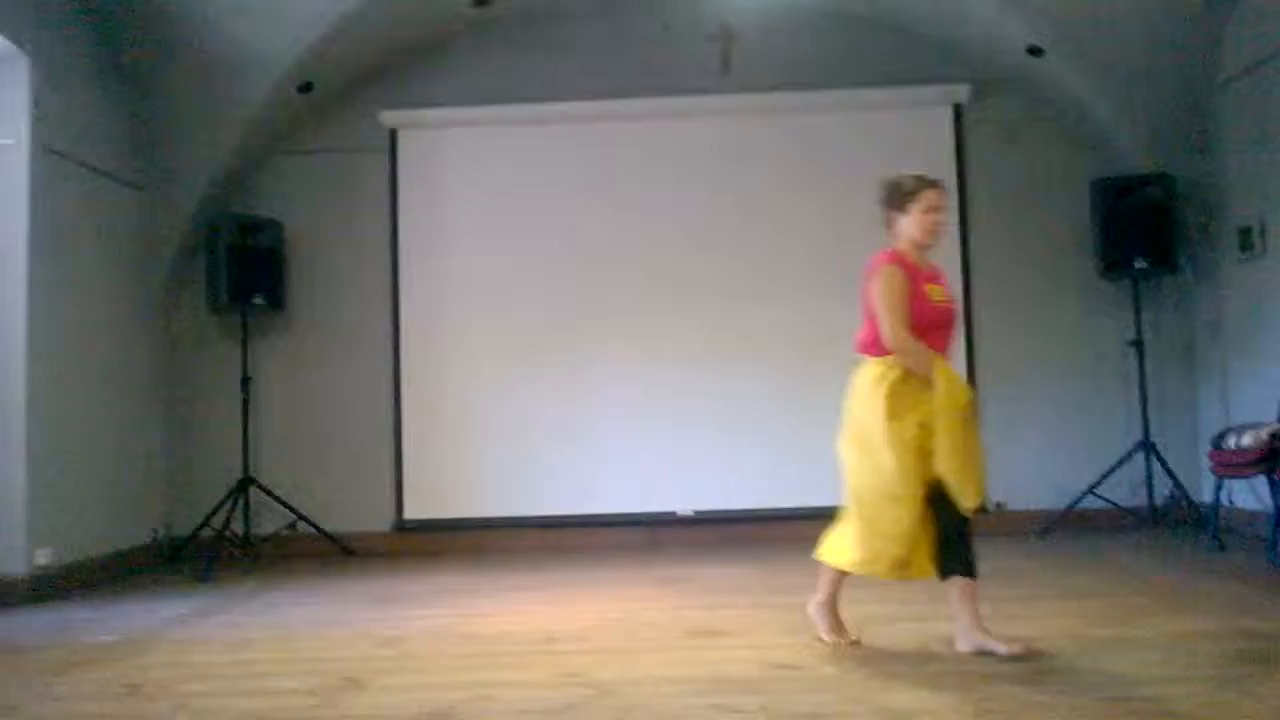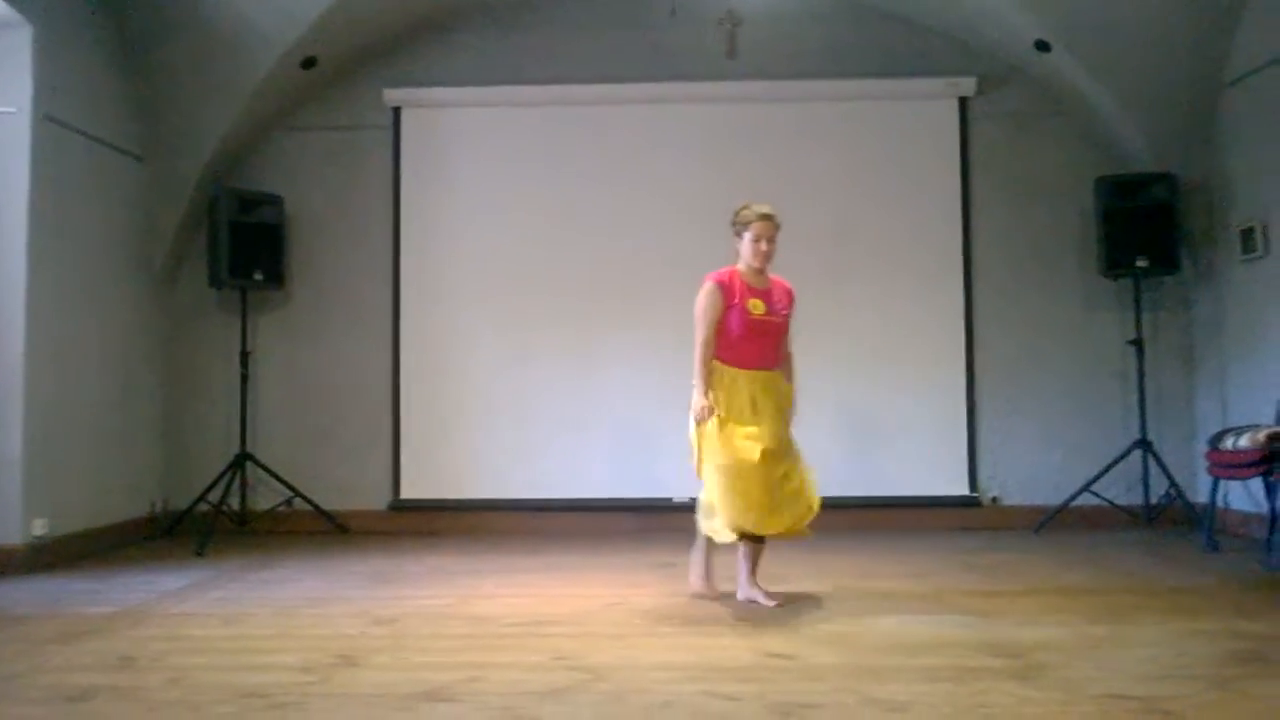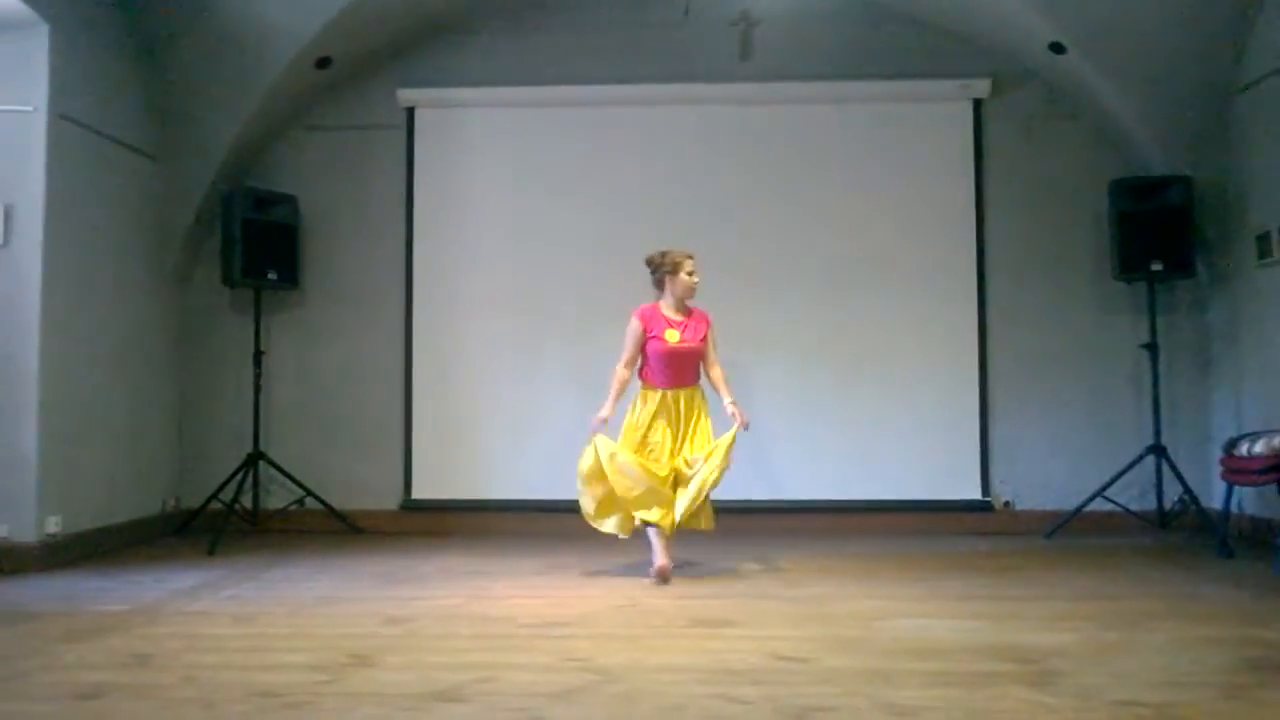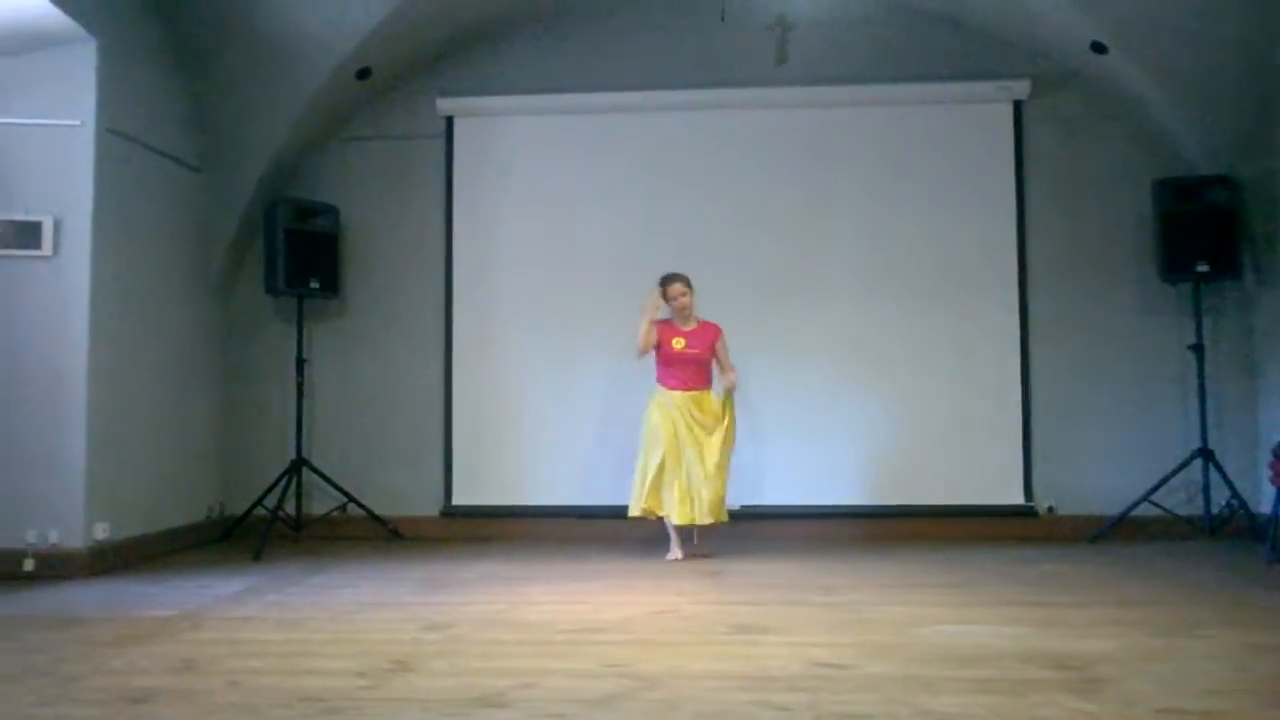
dt=1s
person 1, frame 1
left shoulder: (933, 273)
right shoulder: (888, 269)
right elbow: (896, 339)
right wrist: (945, 381)
left hip: (926, 399)
right hip: (889, 396)
left knee: (951, 509)
right knee: (881, 506)
left ankle: (971, 630)
right ankle: (824, 602)
person 1, frame 2
left shoulder: (783, 292)
right shoulder: (719, 285)
right elbow: (704, 344)
left wrist: (788, 399)
right wrist: (701, 393)
left hip: (767, 393)
right hip: (728, 391)
left knee: (765, 484)
right knee: (730, 479)
left ankle: (749, 581)
right ankle: (702, 558)
person 1, frame 3
left shoulder: (702, 320)
right shoulder: (643, 318)
left elbow: (711, 365)
right elbow: (625, 365)
left wrist: (729, 402)
right wrist: (609, 405)
left hip: (690, 408)
right hip: (653, 406)
left knee: (683, 477)
right knee: (653, 477)
left ankle: (664, 545)
right ankle: (660, 555)
person 1, frame 4
left shoulder: (711, 331)
right shoulder: (660, 329)
left elbow: (726, 367)
right elbow: (640, 349)
left wrist: (730, 378)
right wrist: (649, 312)
left hip: (701, 407)
right hip: (667, 407)
left knee: (702, 470)
right knee: (668, 470)
left ankle: (696, 538)
right ankle: (675, 543)
